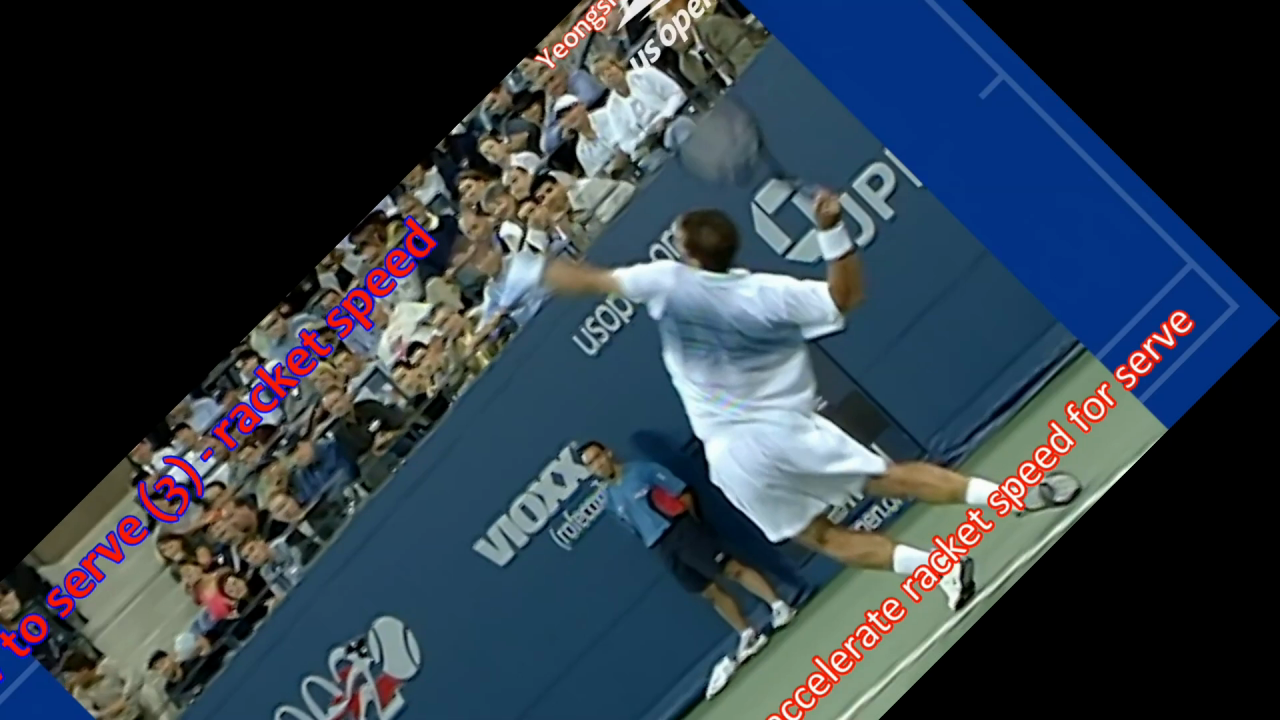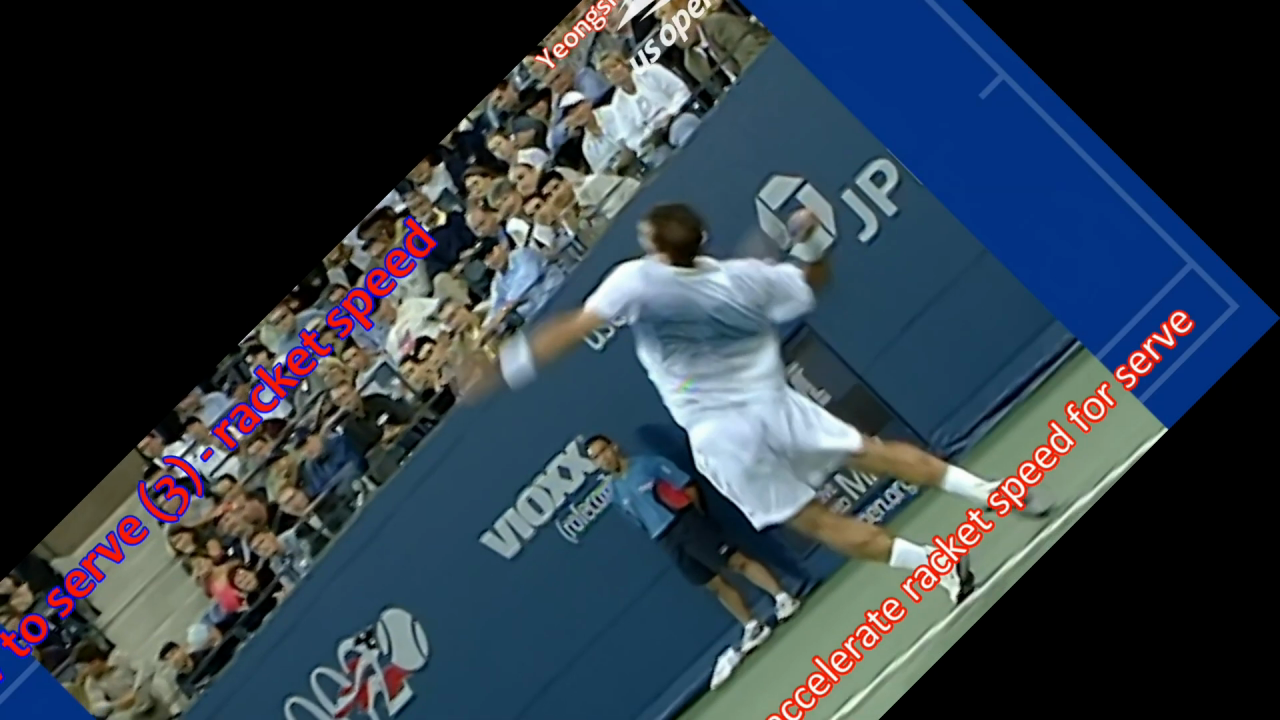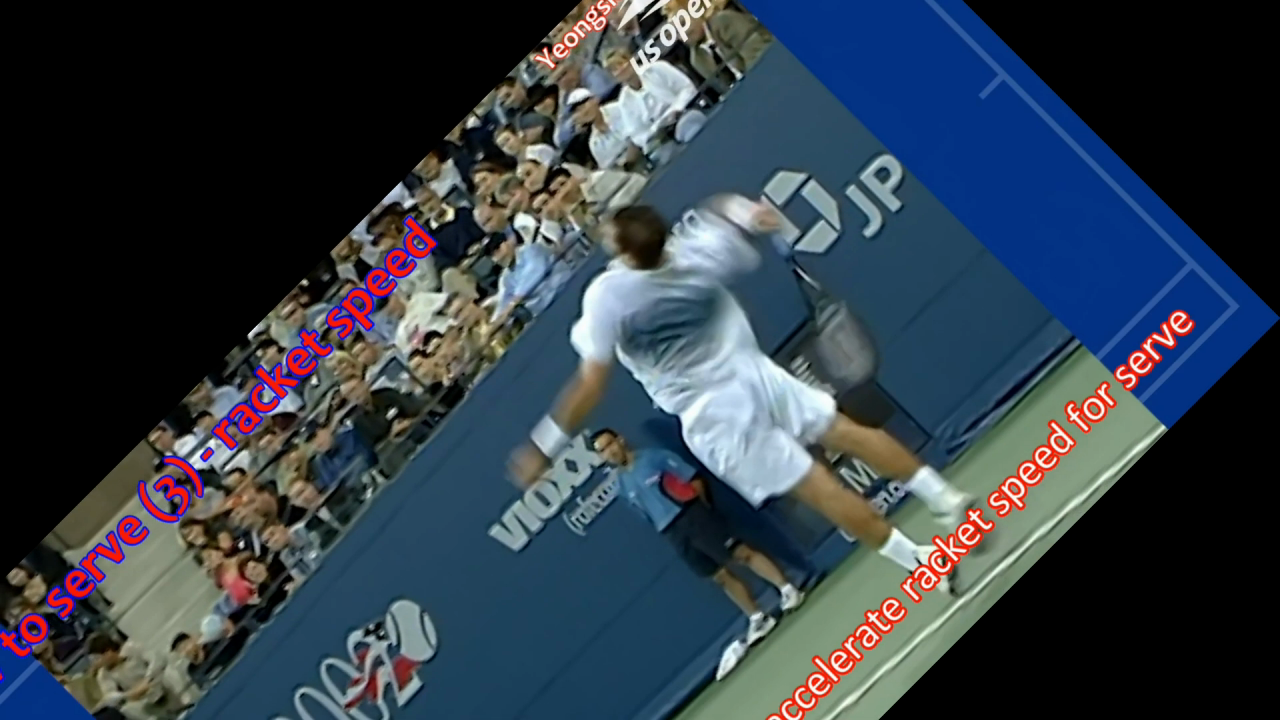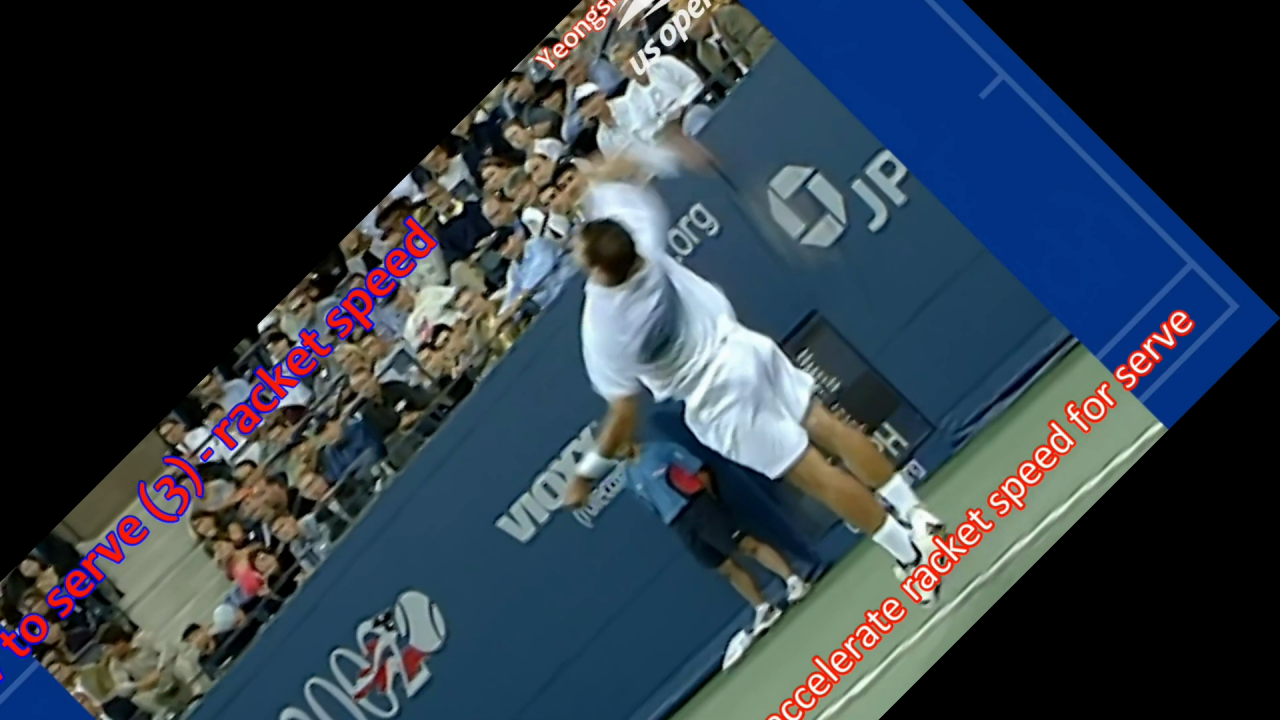
dt=0.5s
person 1, frame 1
left shoulder: (669, 282)
right shoulder: (772, 292)
left elbow: (593, 281)
right elbow: (846, 296)
right wrist: (832, 229)
left hip: (735, 455)
right hip: (793, 431)
left knee: (822, 538)
right knee: (894, 477)
left ankle: (937, 570)
person 1, frame 2
left shoulder: (636, 280)
right shoulder: (748, 277)
left elbow: (574, 328)
right elbow: (813, 285)
left wrist: (500, 365)
right wrist: (808, 241)
left hip: (722, 440)
right hip: (775, 407)
left knee: (818, 521)
right knee: (874, 453)
left ankle: (934, 565)
right ankle: (989, 491)
person 1, frame 3
left shoulder: (607, 296)
right shoulder: (696, 253)
left elbow: (590, 383)
right elbow: (724, 210)
left wrist: (543, 446)
right wrist: (747, 212)
left hip: (715, 417)
right hip: (755, 374)
left knee: (821, 489)
right knee: (848, 433)
left ankle: (921, 562)
right ankle: (946, 498)
person 1, frame 4
left shoulder: (609, 335)
right shoulder: (636, 235)
left elbow: (623, 416)
right elbow: (609, 190)
left wrist: (586, 472)
left hip: (725, 400)
right hip: (745, 345)
left knee: (813, 474)
right knee: (829, 431)
left ankle: (913, 552)
right ankle: (914, 514)
person 2, frame 1
left shoulder: (642, 470)
right shoulder: (610, 499)
left elbow: (684, 494)
right elbow: (634, 529)
left wrist: (689, 522)
left hip: (682, 530)
right hip: (664, 549)
left knee: (732, 569)
right knee: (711, 592)
left ankle: (779, 606)
right ankle: (749, 636)
person 2, frame 2
left shoulder: (647, 464)
right shoulder: (615, 493)
left elbow: (688, 487)
right elbow: (640, 522)
left wrist: (694, 514)
left hip: (685, 522)
right hip: (669, 542)
left knee: (736, 561)
right knee: (716, 584)
left ankle: (783, 598)
right ankle: (754, 629)
person 2, frame 3
left shoulder: (654, 457)
right shoulder: (621, 484)
left elbow: (694, 480)
right elbow: (647, 514)
left wrist: (701, 507)
left hip: (692, 515)
right hip: (674, 533)
left knee: (741, 553)
right knee: (721, 577)
left ankle: (787, 589)
right ankle: (758, 618)
person 2, frame 4
left shoulder: (659, 450)
right shoulder: (629, 476)
left elbow: (701, 473)
right elbow: (653, 505)
left wrist: (706, 501)
left hip: (698, 506)
right hip: (681, 525)
left knee: (747, 544)
right knee: (728, 569)
left ankle: (793, 580)
right ankle: (764, 610)
